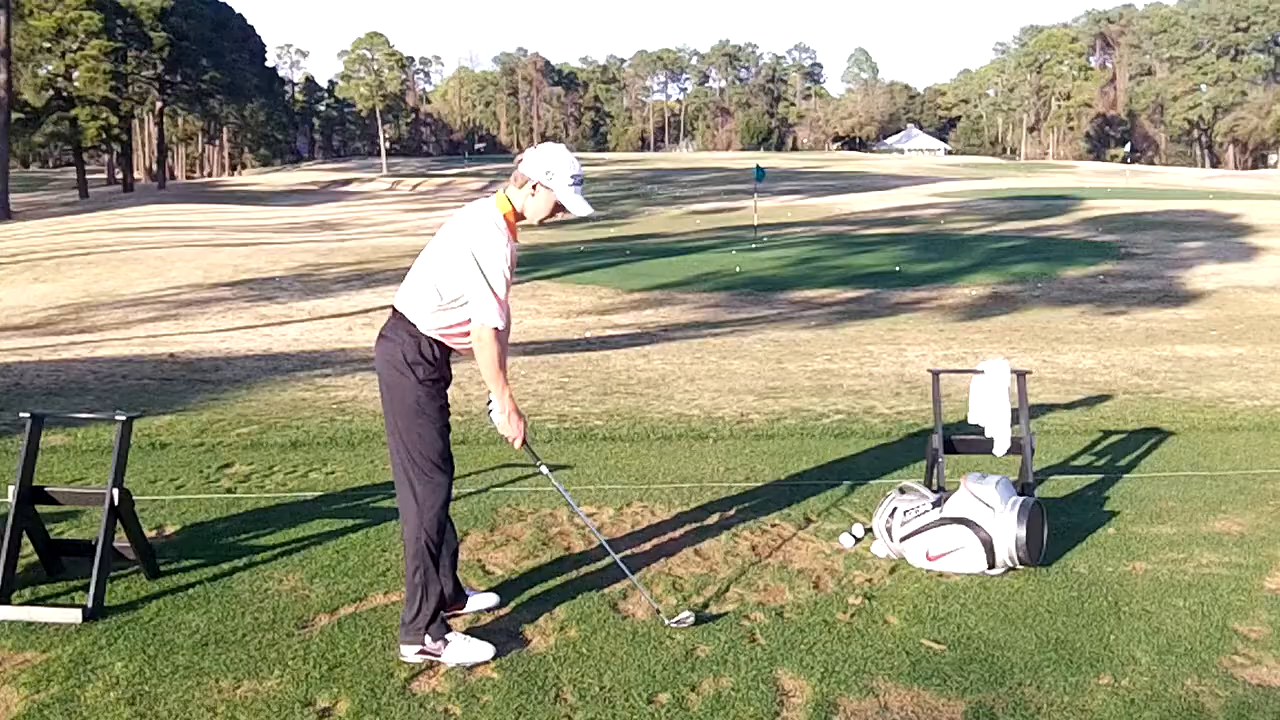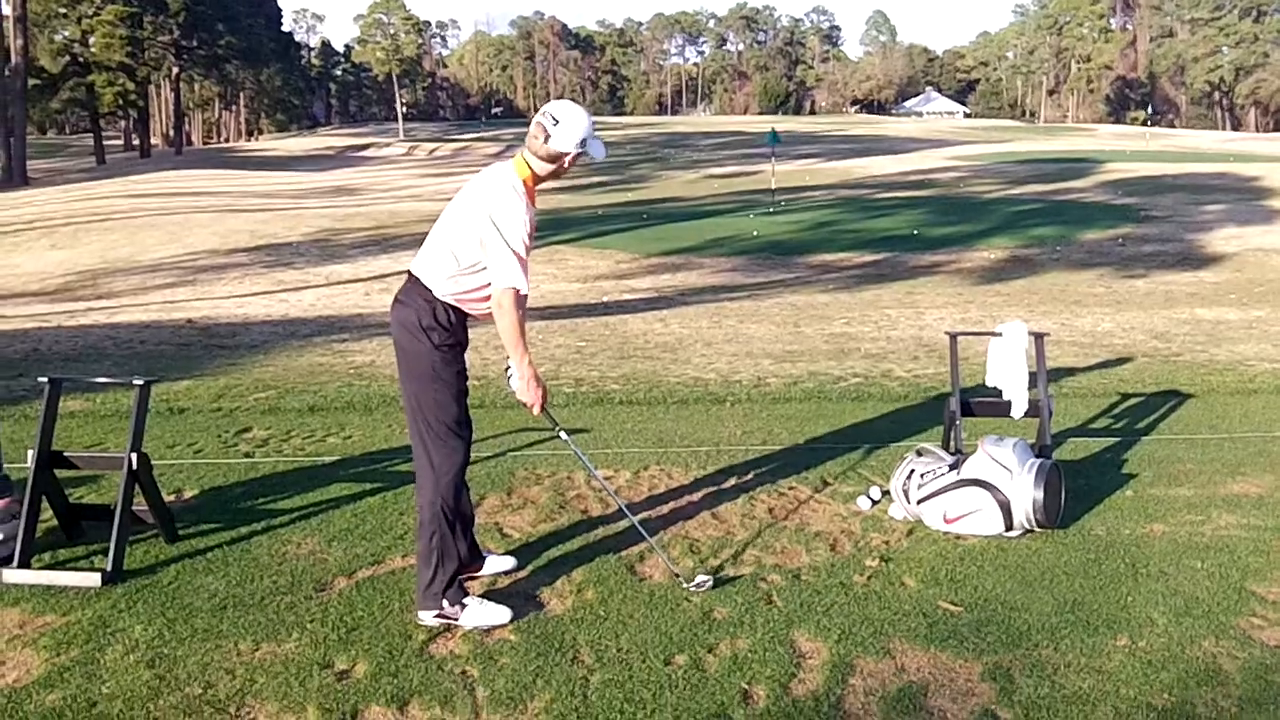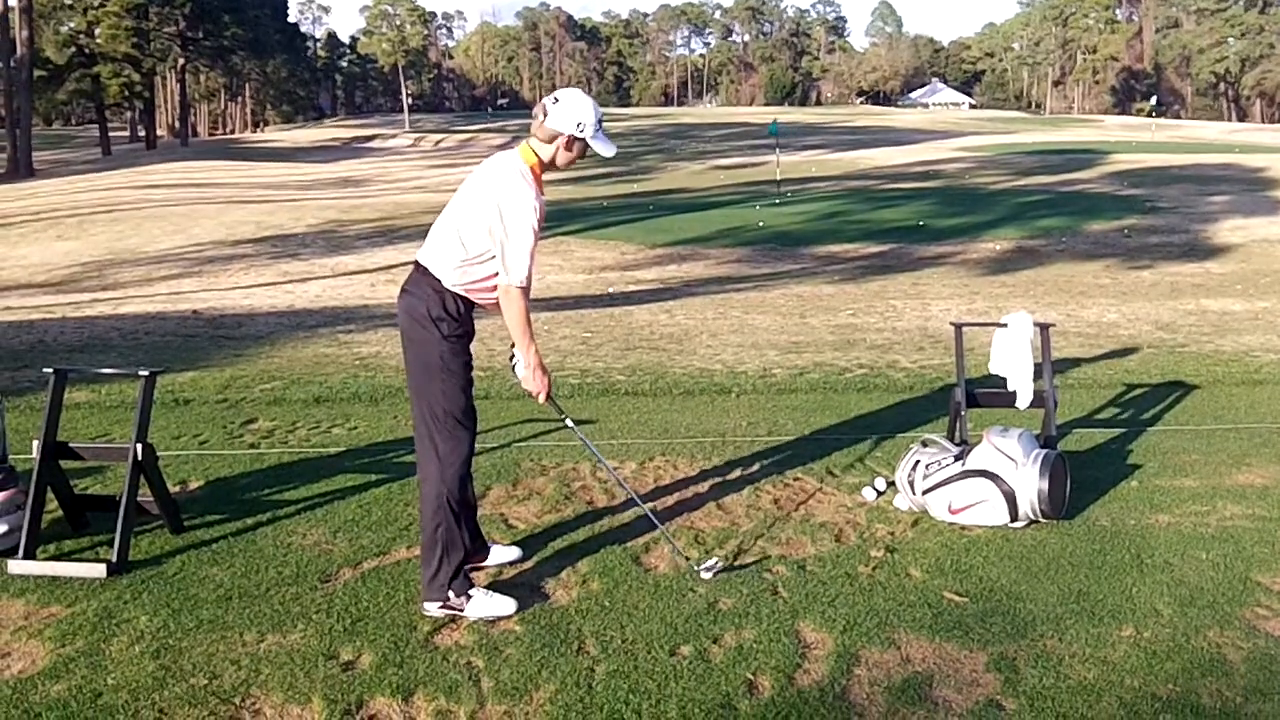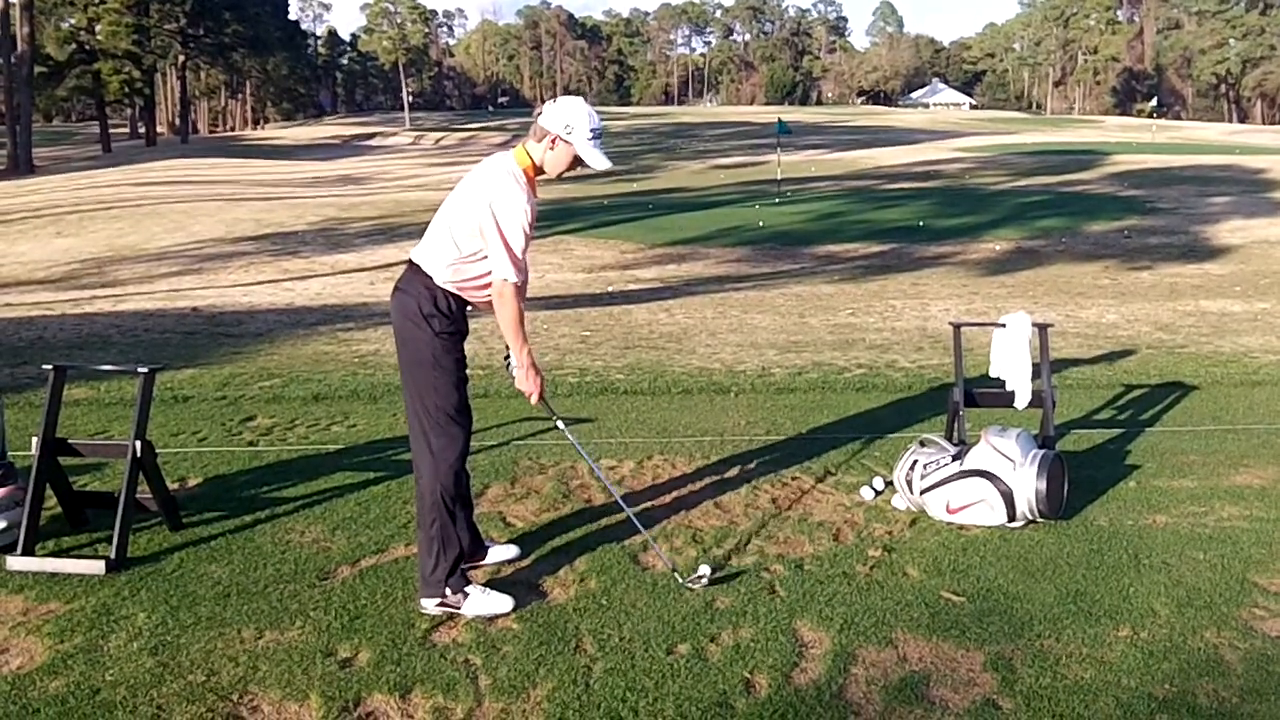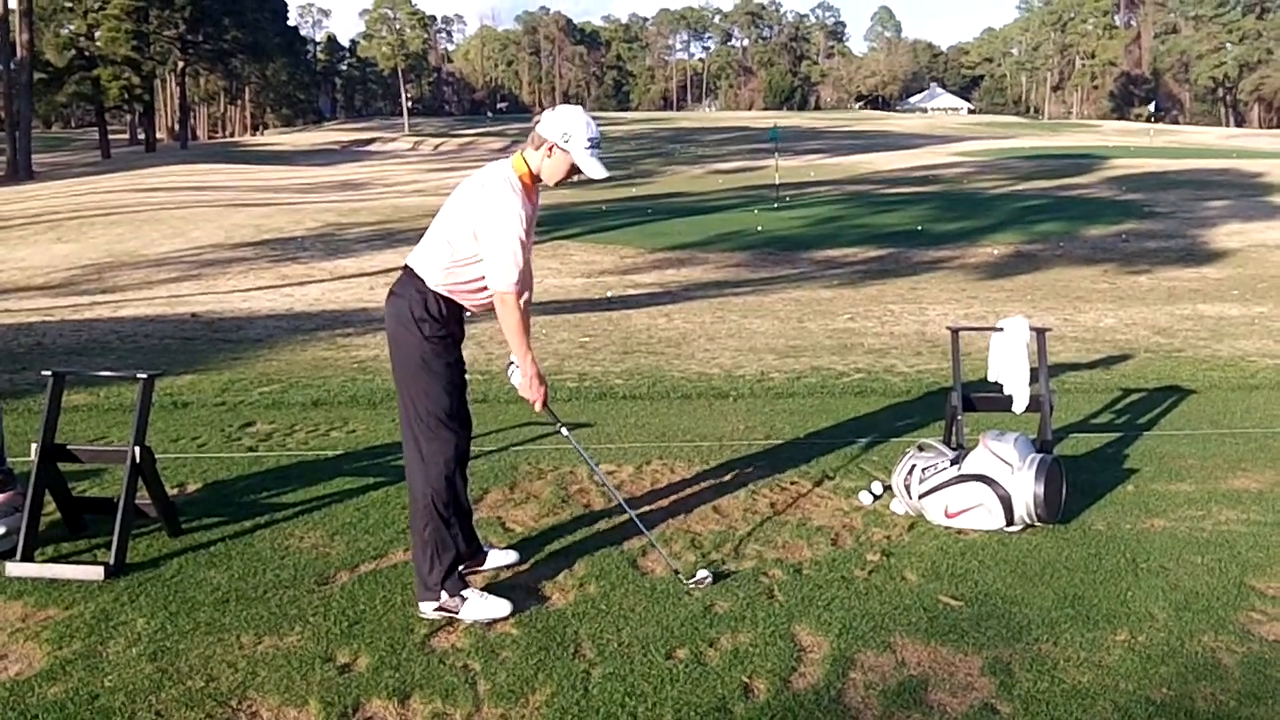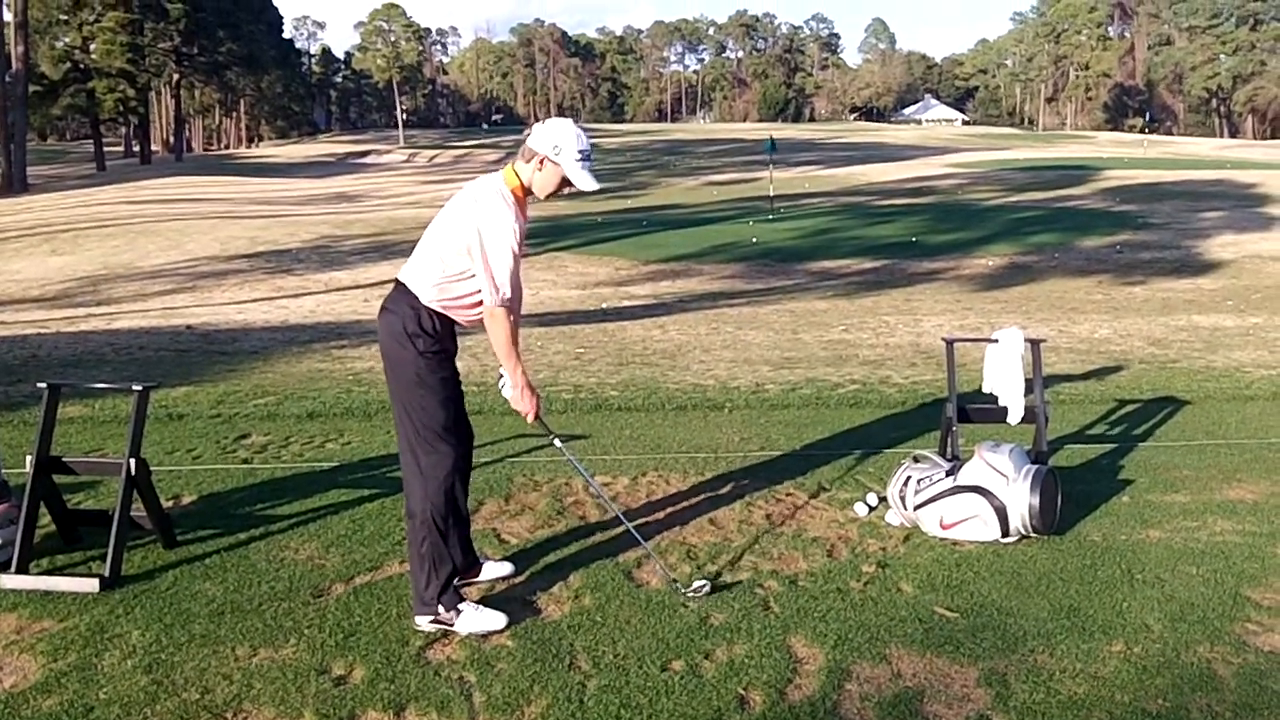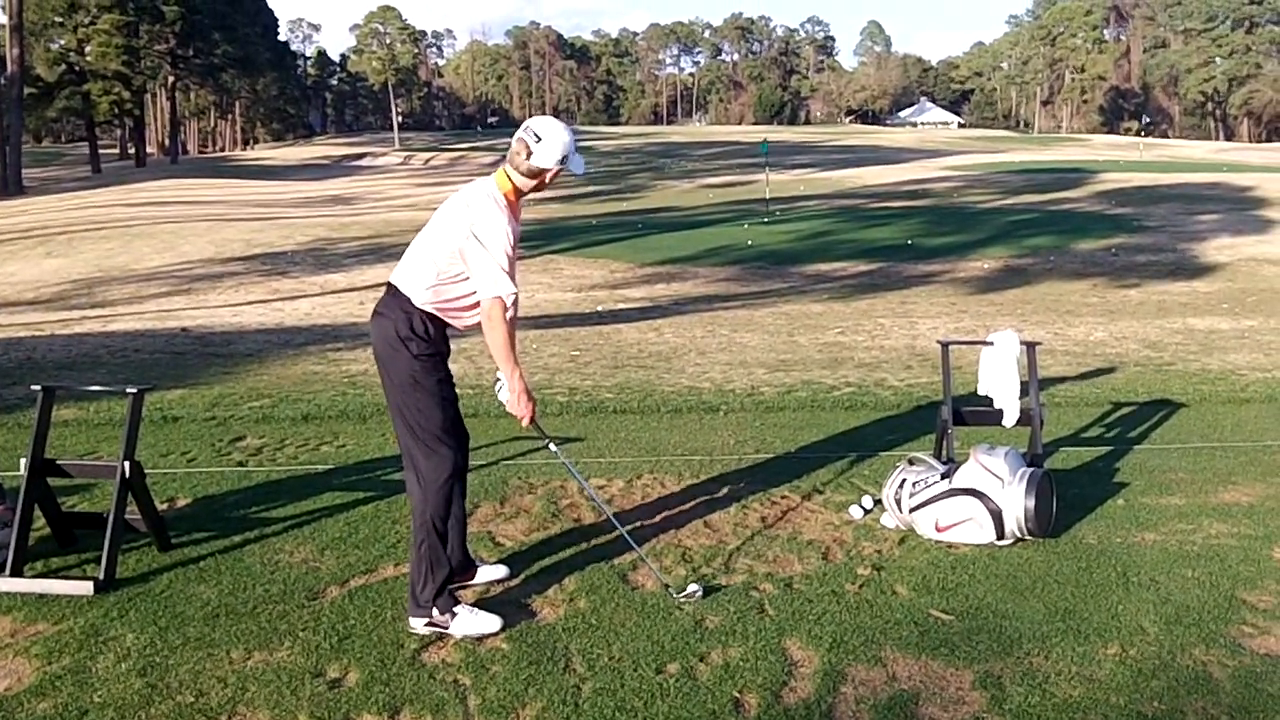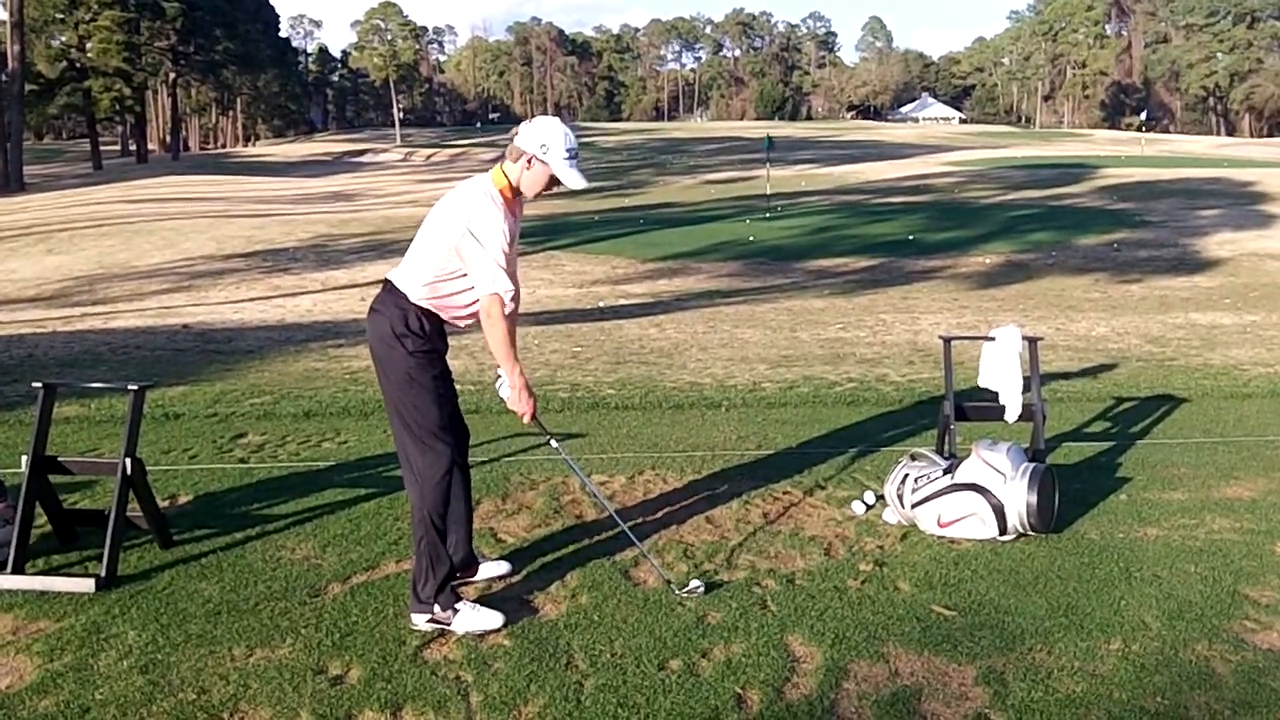
dt=0.7s
person 1, frame 1
left shoulder: (488, 216)
right shoulder: (493, 236)
left elbow: (495, 320)
right elbow: (484, 331)
left wrist: (501, 392)
right wrist: (506, 404)
left hip: (416, 349)
right hip: (413, 354)
left knee: (434, 479)
right knee: (426, 487)
left ankle: (445, 590)
right ankle: (423, 631)
person 1, frame 2
left shoulder: (507, 180)
right shoulder: (510, 200)
left elbow: (508, 287)
right elbow: (505, 296)
left wrist: (520, 360)
right wrist: (526, 371)
left hip: (433, 315)
right hip: (429, 320)
left knee: (452, 443)
right knee: (443, 452)
left ankle: (461, 554)
right ankle: (440, 595)
person 1, frame 3
left shoulder: (508, 166)
right shoulder: (521, 191)
left elbow: (512, 277)
right elbow: (510, 288)
left wrist: (523, 349)
right wrist: (532, 361)
left hip: (438, 304)
right hip: (436, 310)
left knee: (457, 435)
right knee: (447, 444)
left ankle: (466, 545)
right ankle: (445, 588)
person 1, frame 4
left shoulder: (507, 169)
right shoulder: (512, 192)
left elbow: (512, 276)
right elbow: (504, 288)
left wrist: (519, 349)
right wrist: (524, 361)
left hip: (435, 303)
right hip: (429, 307)
left knee: (454, 432)
right knee: (441, 442)
left ankle: (464, 543)
right ankle: (442, 585)
person 1, frame 5
left shoulder: (517, 185)
right shoulder: (507, 200)
left elbow: (518, 282)
right elbow: (506, 294)
left wrist: (524, 357)
right wrist: (529, 368)
left hip: (434, 310)
right hip: (421, 312)
left knee: (454, 436)
right knee: (435, 446)
left ankle: (462, 547)
right ankle: (439, 588)
person 1, frame 6
left shoulder: (503, 195)
right shoulder: (498, 210)
left elbow: (505, 298)
right elbow: (496, 308)
left wrist: (515, 369)
right wrist: (519, 380)
left hip: (427, 325)
right hip: (415, 327)
left knee: (456, 446)
right knee: (433, 459)
left ankle: (458, 560)
right ankle: (434, 601)
person 1, frame 7
left shoulder: (495, 199)
right shoulder: (491, 214)
left elbow: (499, 300)
right elbow: (494, 310)
left wrist: (509, 374)
right wrist: (517, 384)
left hip: (418, 327)
right hip: (408, 330)
left knee: (451, 448)
right knee: (436, 460)
left ankle: (454, 563)
right ankle: (430, 604)
person 1, frame 8
left shoulder: (504, 201)
right shoulder: (485, 208)
left elbow: (506, 293)
right elbow: (491, 307)
left wrist: (509, 369)
right wrist: (517, 380)
left hip: (419, 326)
right hip: (403, 327)
left knee: (452, 443)
right knee: (433, 456)
left ankle: (457, 558)
right ankle: (432, 600)
